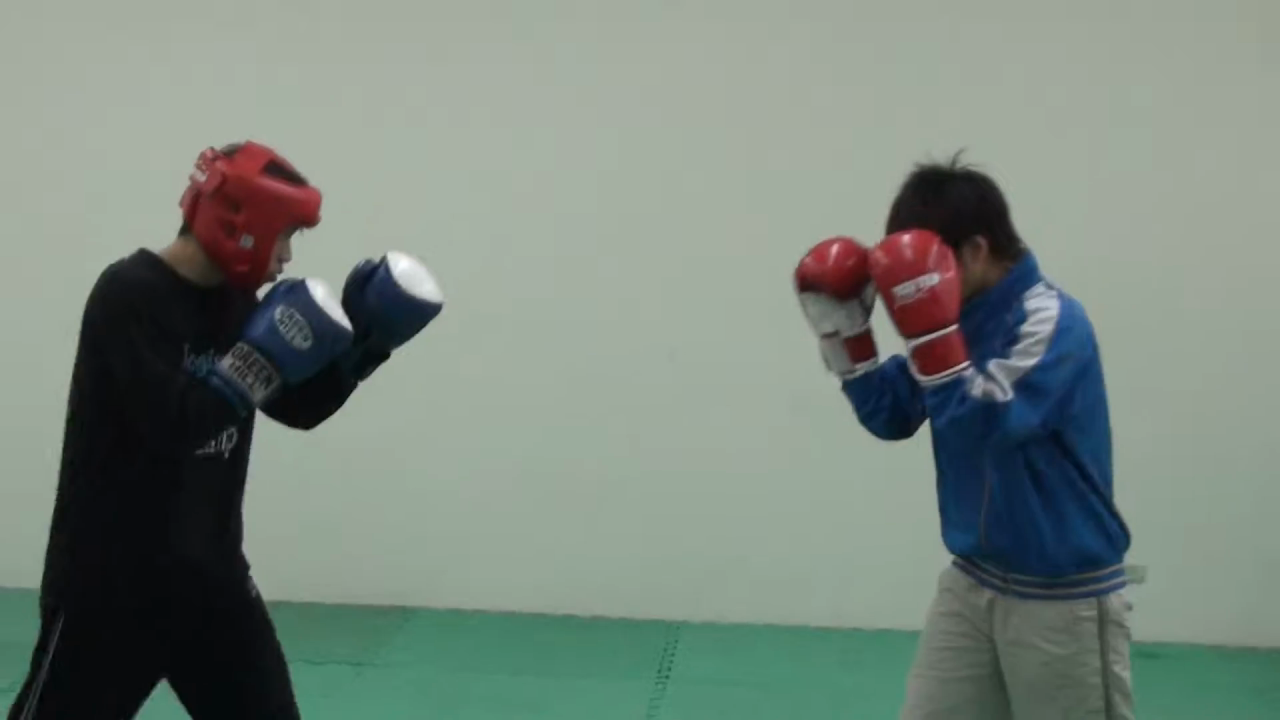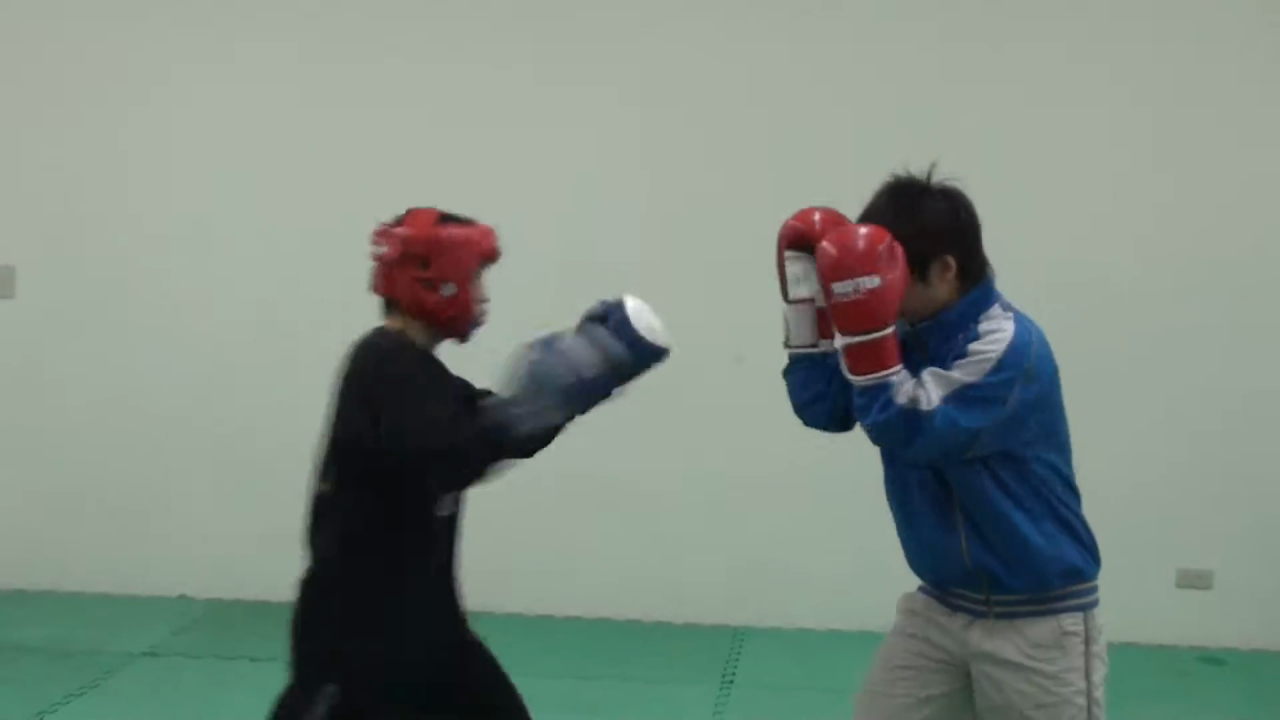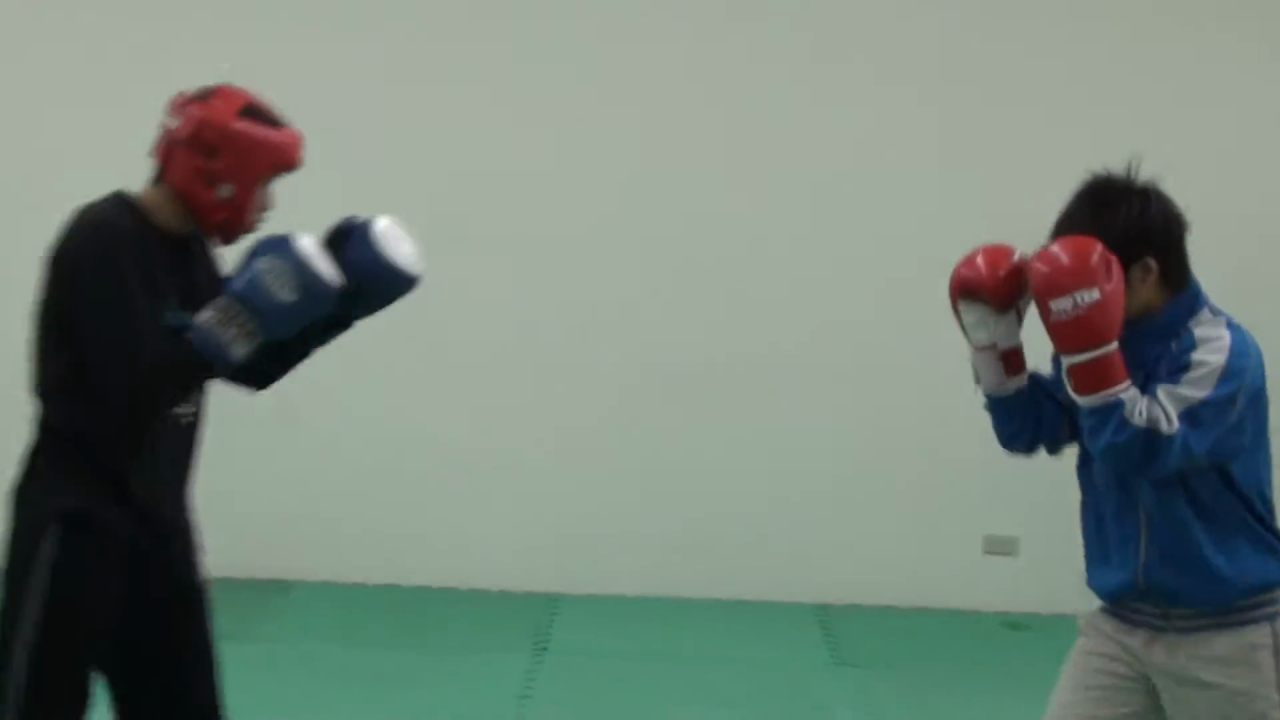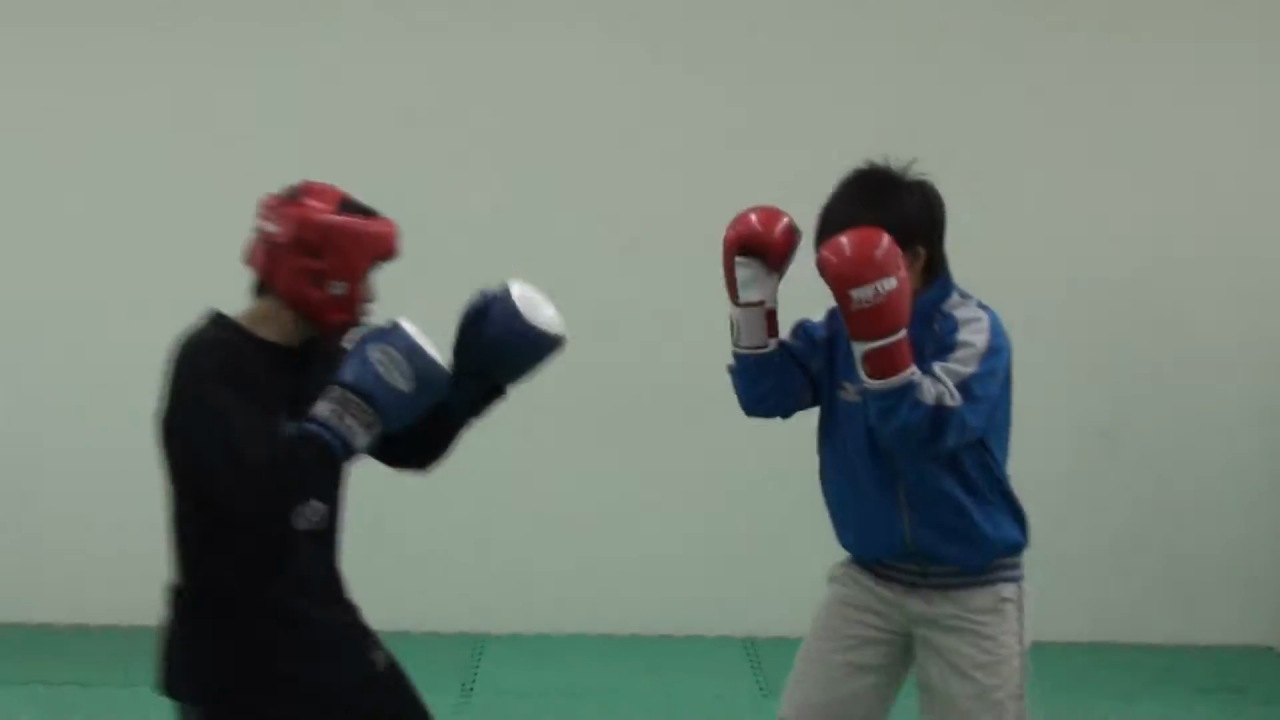
dt=0.7s
person 1, frame 1
left shoulder: (232, 300)
right shoulder: (128, 295)
left elbow: (303, 406)
right elbow: (167, 426)
left wrist: (368, 338)
right wrist: (262, 357)
left hip: (208, 567)
right hip: (107, 571)
person 1, frame 2
left shoulder: (415, 368)
right shoulder: (387, 366)
left elbow: (512, 437)
right elbow: (457, 457)
left wrist: (596, 371)
right wrist: (548, 390)
left hip: (427, 620)
right hip: (354, 625)
person 1, frame 3
left shoulder: (185, 253)
right shoulder: (100, 242)
left elbow: (256, 366)
right elbow: (131, 386)
left wrist: (337, 301)
right wrist: (244, 315)
left hip: (150, 517)
right hip: (77, 517)
person 1, frame 4
left shoulder: (312, 357)
right shoulder: (208, 360)
left elbow: (408, 448)
right elbow: (254, 499)
left wrist: (481, 376)
right wrist: (355, 404)
left hip: (319, 626)
right hip: (235, 643)
person 2, frame 1
left shoulder: (1052, 321)
right shoulder: (960, 319)
left elbow: (978, 423)
right elbow: (889, 415)
left wrist: (928, 323)
right wrist: (841, 328)
left hip: (1065, 595)
right hip: (976, 581)
person 2, frame 2
left shoulder: (1008, 346)
right shoulder: (909, 334)
left elbow: (903, 429)
right elbow: (818, 404)
left wrist: (864, 318)
right wrist: (807, 299)
right hip: (941, 609)
person 2, frame 3
left shoulder: (1220, 351)
right shoulder: (1112, 341)
left elbow: (1137, 451)
right elbow: (1027, 432)
left wrist: (1087, 346)
right wrist: (993, 339)
person 2, frame 4
left shoulder: (974, 330)
right shoulder: (841, 325)
left elbow: (927, 430)
right elbow: (763, 395)
left wrist: (882, 326)
right wrist: (752, 291)
right hip: (869, 579)
